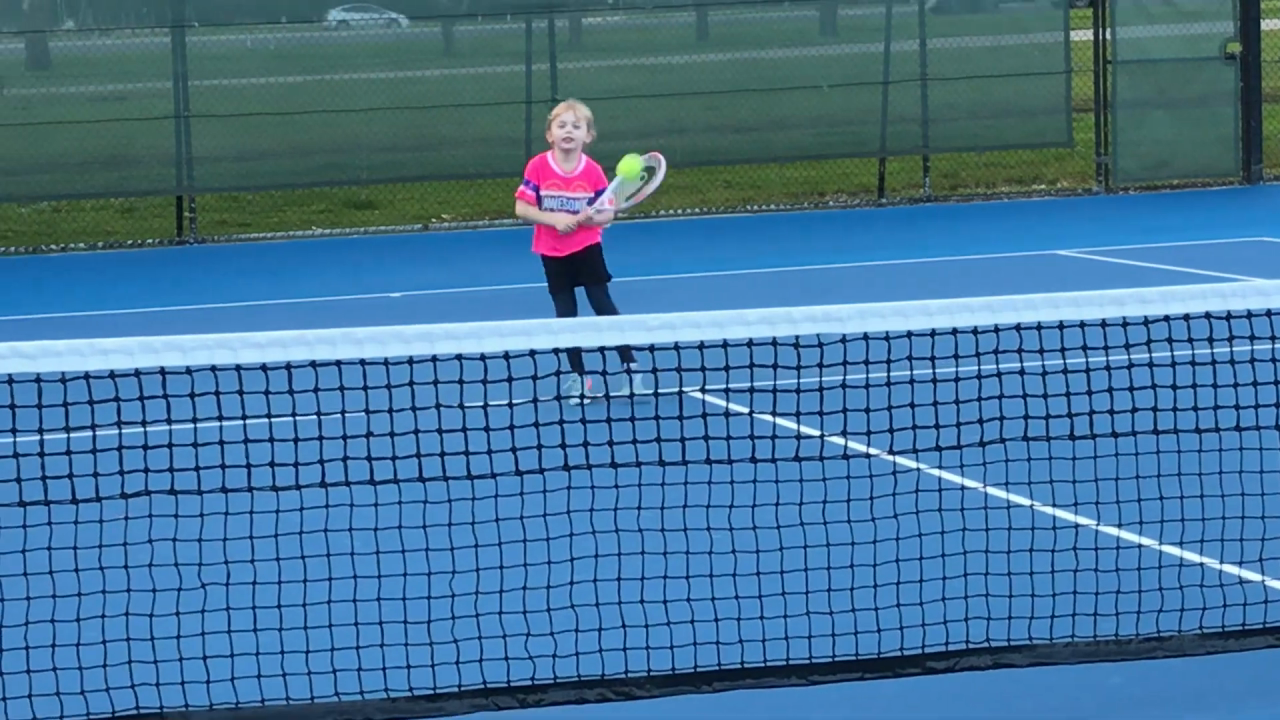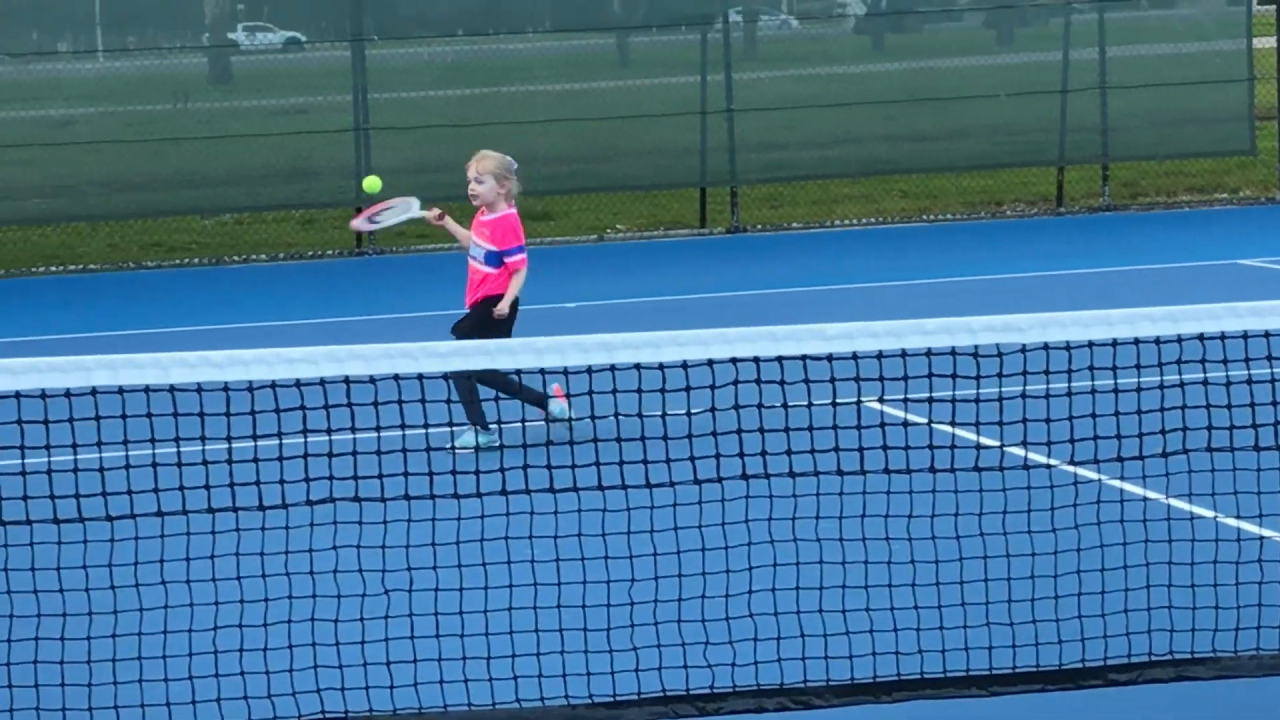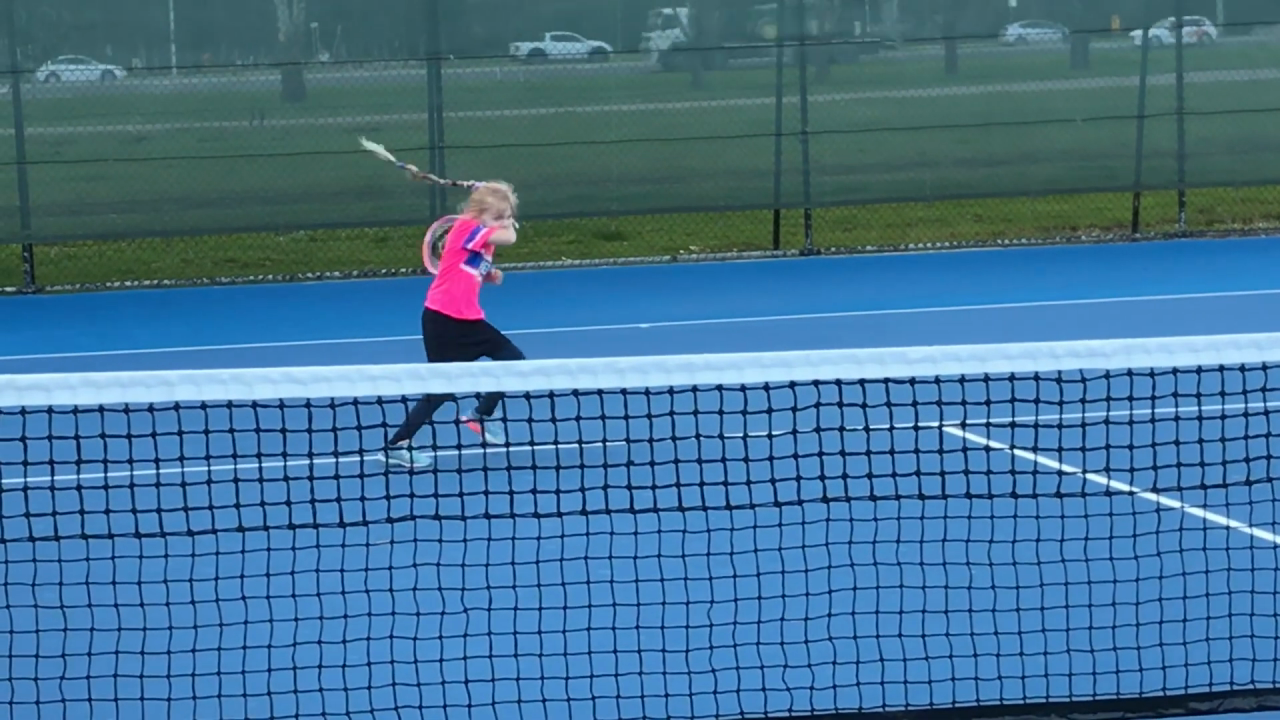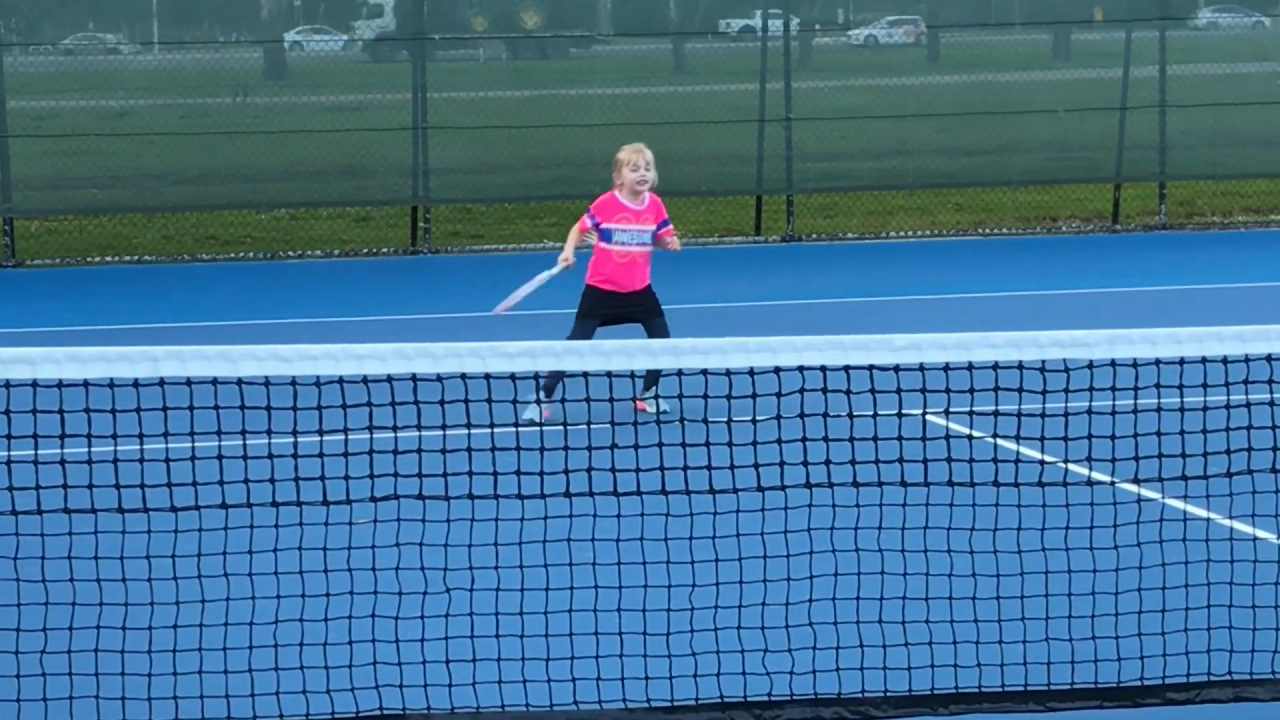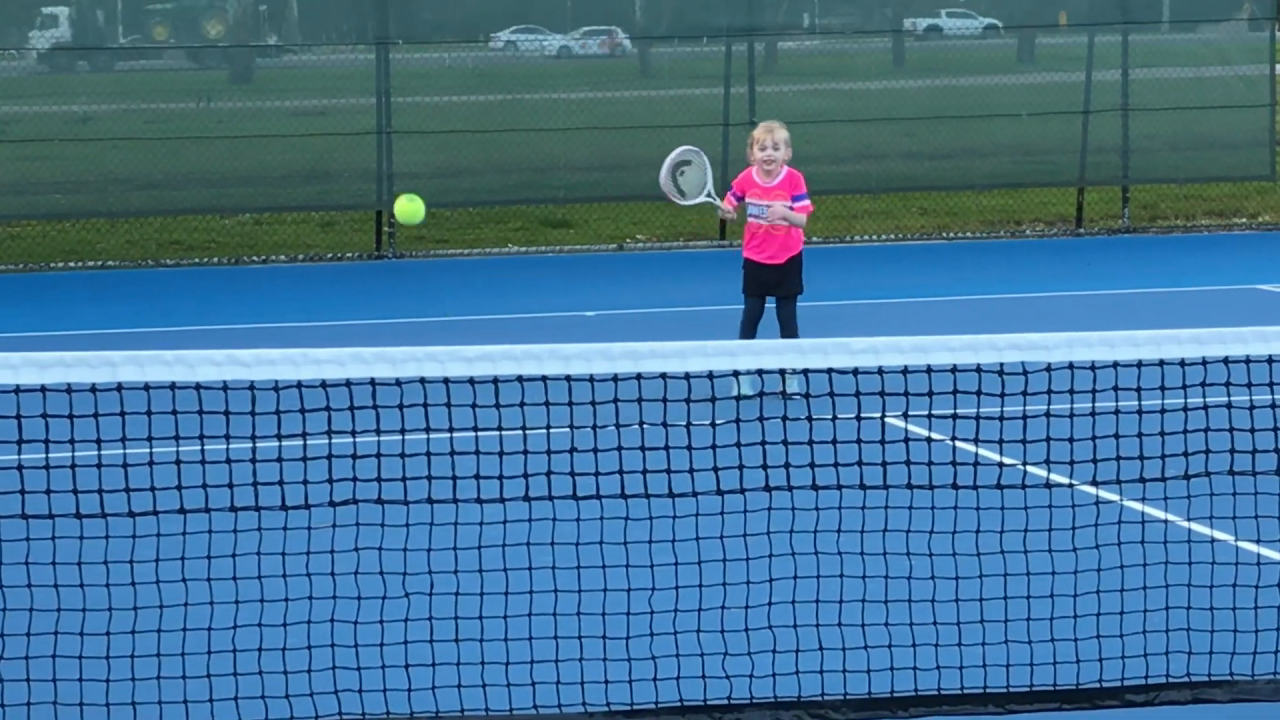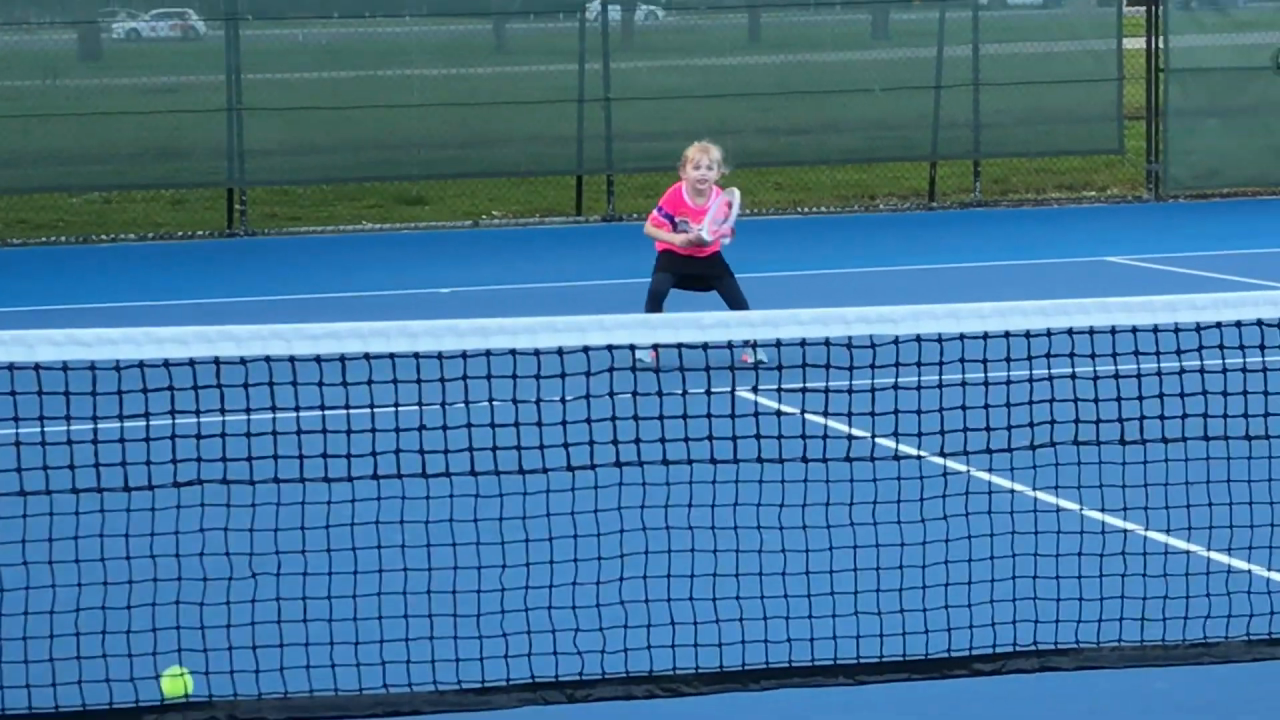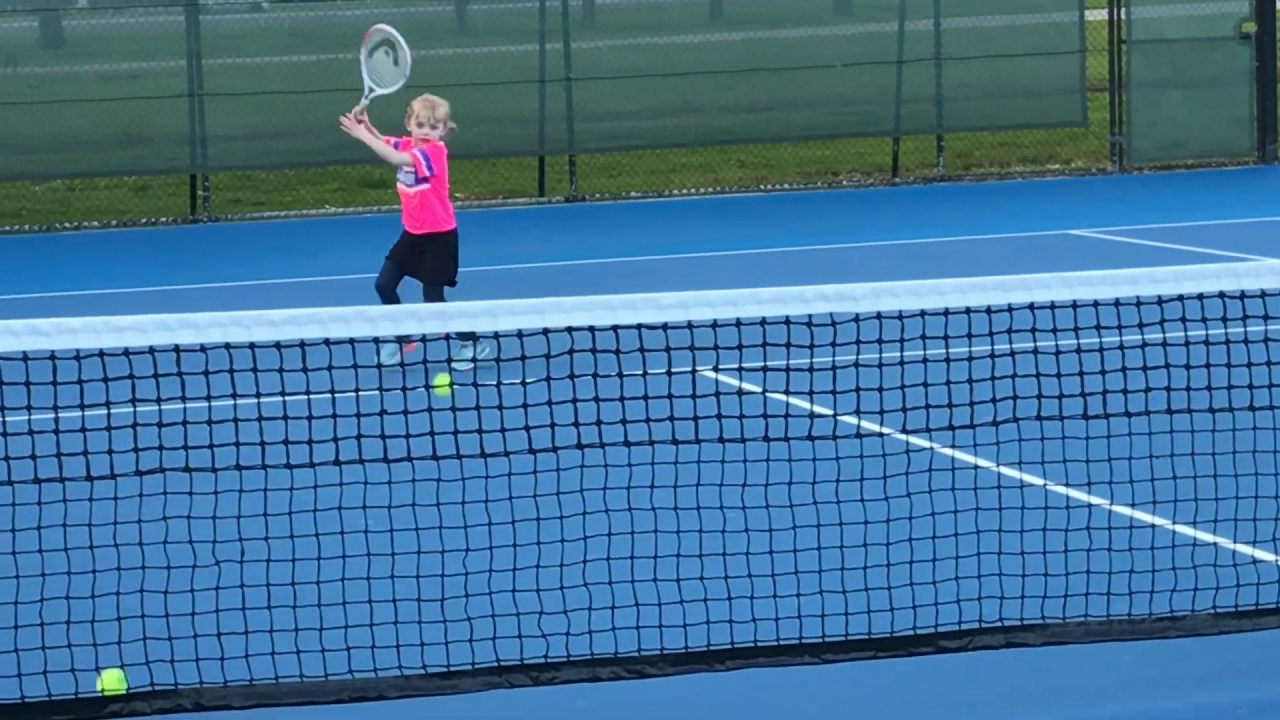
dt=0.7s
person 1, frame 1
left shoulder: (593, 171)
right shoulder: (538, 166)
left elbow: (607, 213)
right elbow: (521, 209)
left wrist: (590, 219)
right wrist: (553, 219)
left hip: (587, 249)
right hip: (552, 252)
left knee: (604, 310)
right knee: (566, 316)
left ankle: (632, 369)
right ankle: (578, 375)
person 1, frame 2
left shoulder: (506, 222)
right shoulder: (483, 215)
left elbow: (520, 269)
left wrist: (507, 301)
right wrist: (444, 222)
left hip: (495, 304)
right hip: (481, 302)
right knee: (479, 368)
left ankle: (479, 429)
right ankle: (545, 397)
person 1, frame 3
left shoulder: (486, 239)
right shoulder: (465, 227)
right elbow: (509, 238)
left wrist: (493, 274)
right wrist: (506, 223)
left hip: (469, 317)
right hip: (443, 316)
left knee: (514, 359)
left ankle: (481, 416)
right ankle: (400, 443)
person 1, frame 4
left shoulder: (655, 205)
right shoulder: (606, 203)
left elbow: (666, 236)
right elbow: (580, 228)
left wrist: (672, 243)
right wrist: (567, 252)
left hip: (637, 286)
right hip: (601, 285)
left knee: (661, 338)
right knee: (575, 342)
left ankle: (648, 393)
right ankle: (541, 399)
person 1, frame 5
left shoulder: (794, 179)
right shoulder: (745, 179)
left elbow: (803, 219)
right elbow: (729, 205)
left wrist: (784, 213)
right wrist: (727, 211)
left hip: (788, 257)
right hip: (755, 258)
left knee: (787, 314)
right knee: (751, 314)
left ankle: (790, 371)
person 1, frame 6
right shoulder: (673, 195)
left elbow: (722, 237)
right elbow: (649, 228)
left wrist: (710, 237)
right wrist: (677, 238)
left hip: (707, 255)
right hip: (672, 252)
left knee: (736, 300)
right knee: (656, 291)
left ankle: (751, 347)
right ankle: (647, 346)
person 1, frame 7
left shoulder: (435, 151)
right shoulder: (406, 144)
left elbow: (397, 159)
right elbow: (381, 144)
left wrist: (364, 136)
right wrist: (365, 125)
left hip: (439, 234)
right hip: (413, 232)
left knee: (432, 296)
right knee: (383, 284)
left ankle: (469, 343)
right ankle: (403, 338)
